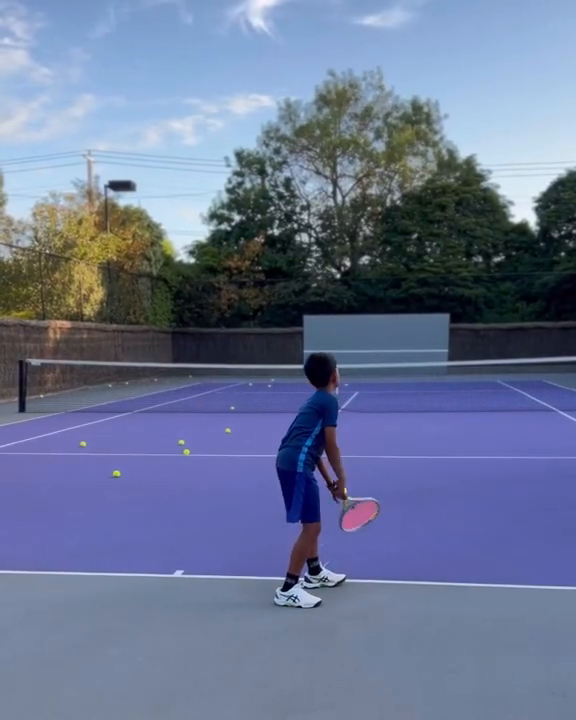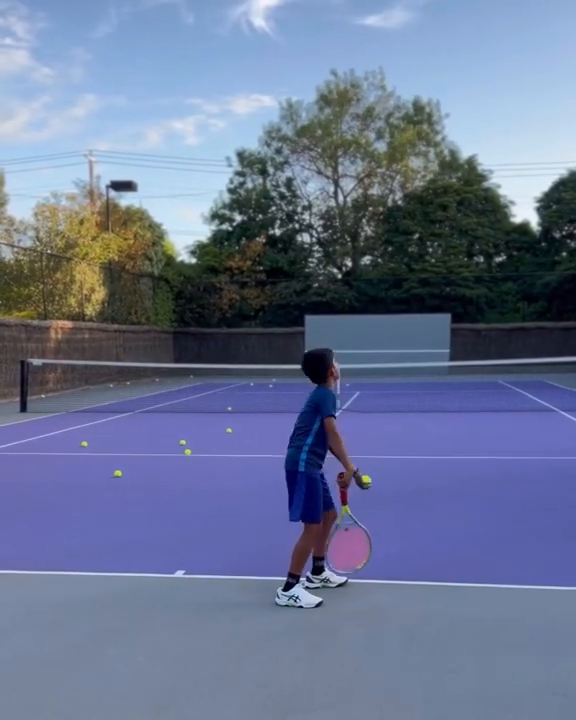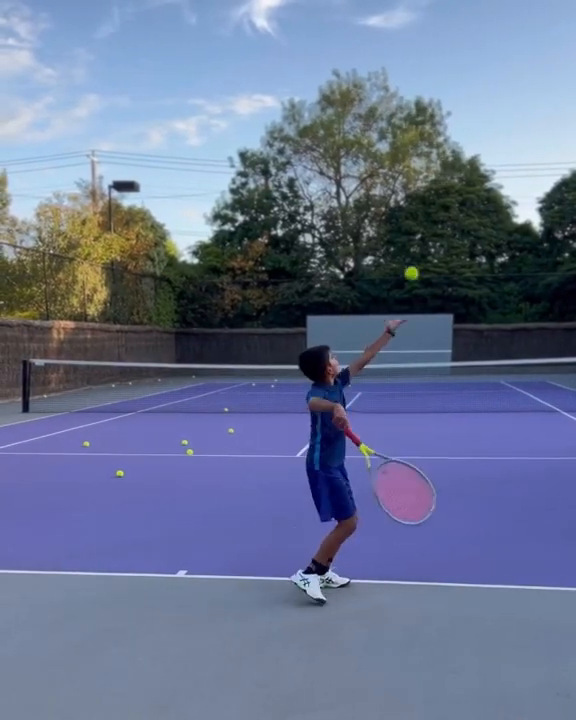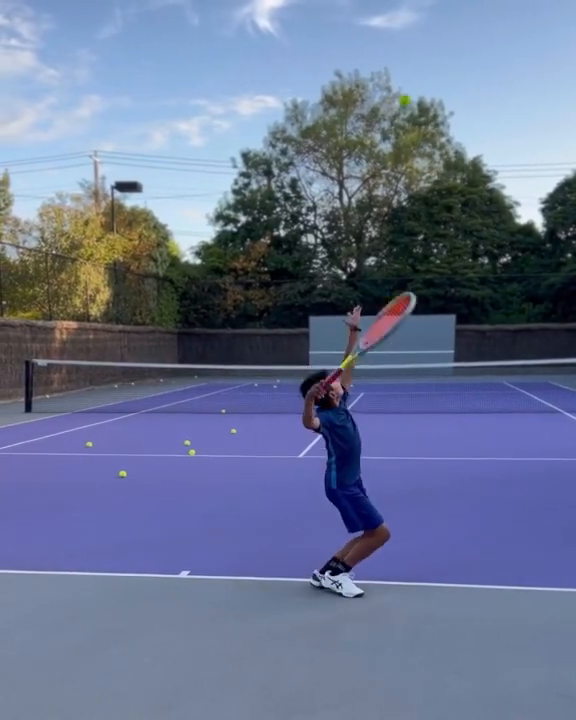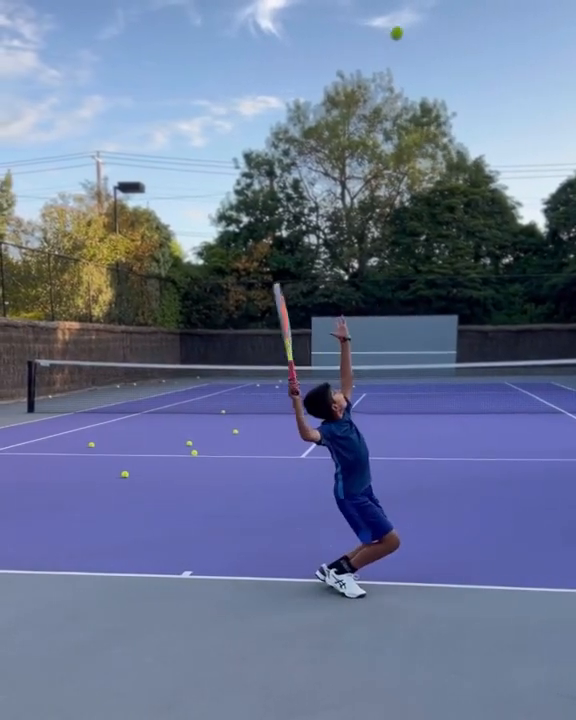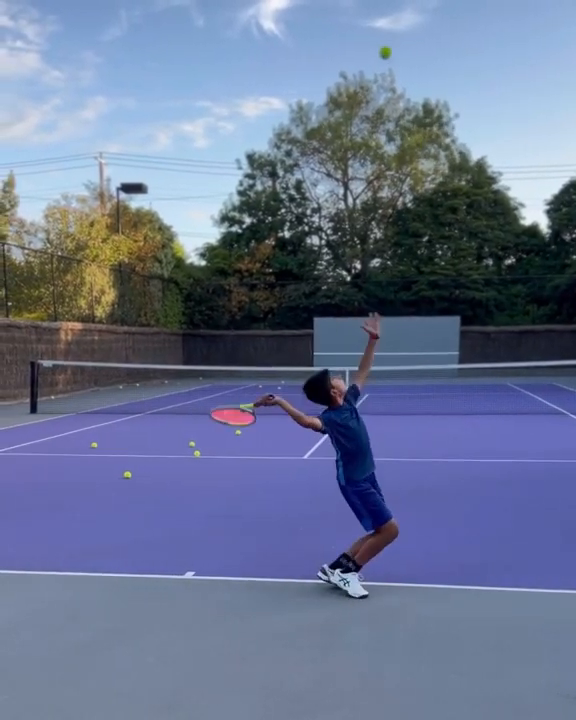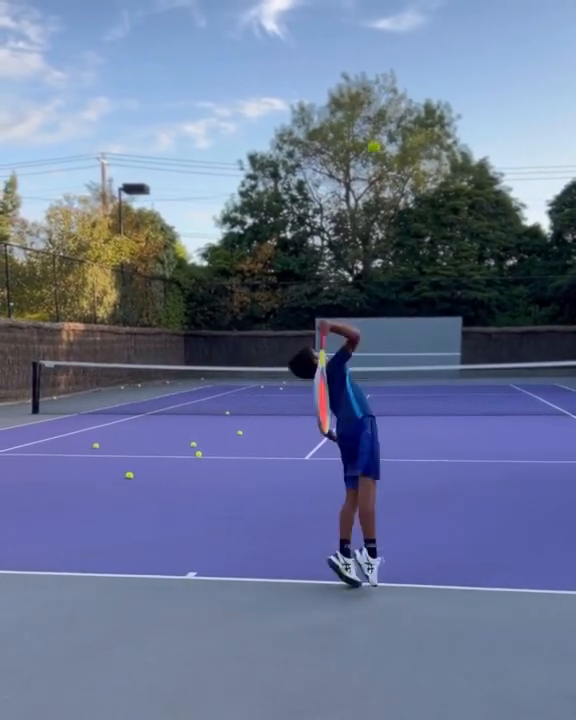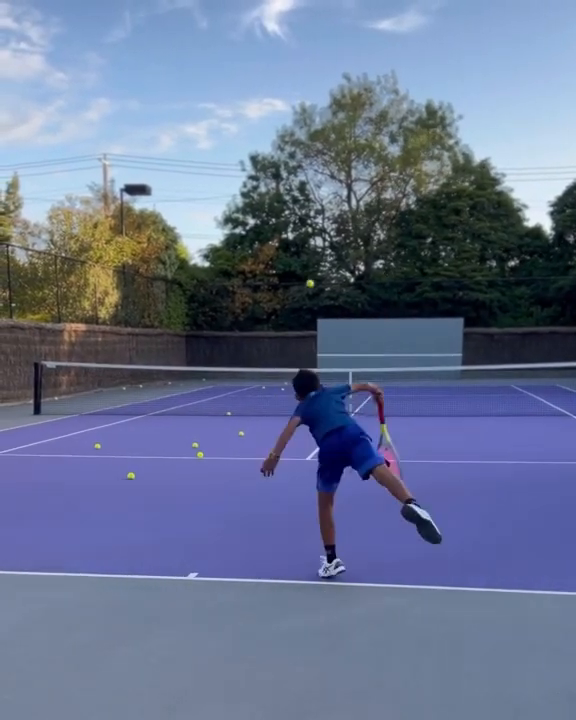
dt=0.2s
person 1, frame 1
left shoulder: (315, 400)
right shoulder: (330, 401)
right elbow: (330, 445)
left wrist: (329, 480)
right wrist: (341, 478)
left hip: (289, 463)
right hip: (297, 467)
left knee: (311, 522)
right knee: (312, 526)
left ankle: (315, 572)
right ankle: (287, 589)
person 1, frame 2
left shoulder: (321, 395)
right shoulder: (326, 395)
left elbow: (323, 442)
right elbow: (332, 434)
left wrist: (347, 467)
right wrist: (348, 466)
left hip: (309, 466)
right hip: (303, 466)
left knee: (328, 516)
right knee: (312, 527)
left ankle: (317, 572)
right ankle: (288, 589)
person 1, frame 3
left shoulder: (336, 384)
right shoulder: (318, 392)
left elbow: (363, 359)
right elbow: (314, 404)
left wrist: (388, 334)
right wrist: (334, 410)
left hip: (335, 464)
right hip: (322, 466)
left knee: (346, 520)
right knee: (348, 523)
left ankle: (320, 572)
right ankle: (307, 574)
person 1, frame 4
left shoulder: (341, 405)
right shoulder: (327, 417)
right elbow: (308, 422)
left wrist: (354, 330)
right wrist: (310, 397)
left hip: (351, 482)
right hip: (342, 486)
left knee: (369, 533)
right knee: (380, 533)
left ankle: (327, 572)
right ankle: (337, 573)
person 1, frame 5
left shoulder: (344, 416)
right shoulder: (330, 430)
left elbow: (347, 376)
right elbow: (306, 434)
left wrist: (344, 341)
right wrist: (296, 400)
left hip: (363, 491)
right hip: (351, 496)
left knee: (380, 540)
right knee: (390, 541)
left ankle: (333, 568)
right ankle: (340, 572)
person 1, frame 6
left shoulder: (348, 402)
right shoulder: (331, 418)
left elbow: (362, 373)
right elbow: (306, 421)
left wrist: (373, 340)
right wrist: (280, 402)
left hip: (366, 478)
right hip: (355, 483)
left knee: (379, 532)
right knee: (389, 530)
left ankle: (338, 567)
right ankle: (344, 571)
person 1, frame 7
left shoulder: (330, 379)
right shoulder: (333, 366)
right elbow: (355, 336)
right wrist: (331, 326)
left hip: (347, 434)
right hip: (360, 428)
left knee: (353, 496)
right knee: (367, 489)
left ankle: (344, 554)
right ankle: (370, 554)
person 1, frame 8
left shoulder: (302, 407)
right shoulder: (332, 392)
left elbow: (290, 427)
right elbow: (362, 386)
left wrist: (274, 454)
right wrist: (376, 391)
left hip: (329, 446)
right hip: (352, 436)
left knee: (325, 504)
right knee: (383, 472)
left ankle: (331, 561)
right ankle: (411, 505)
